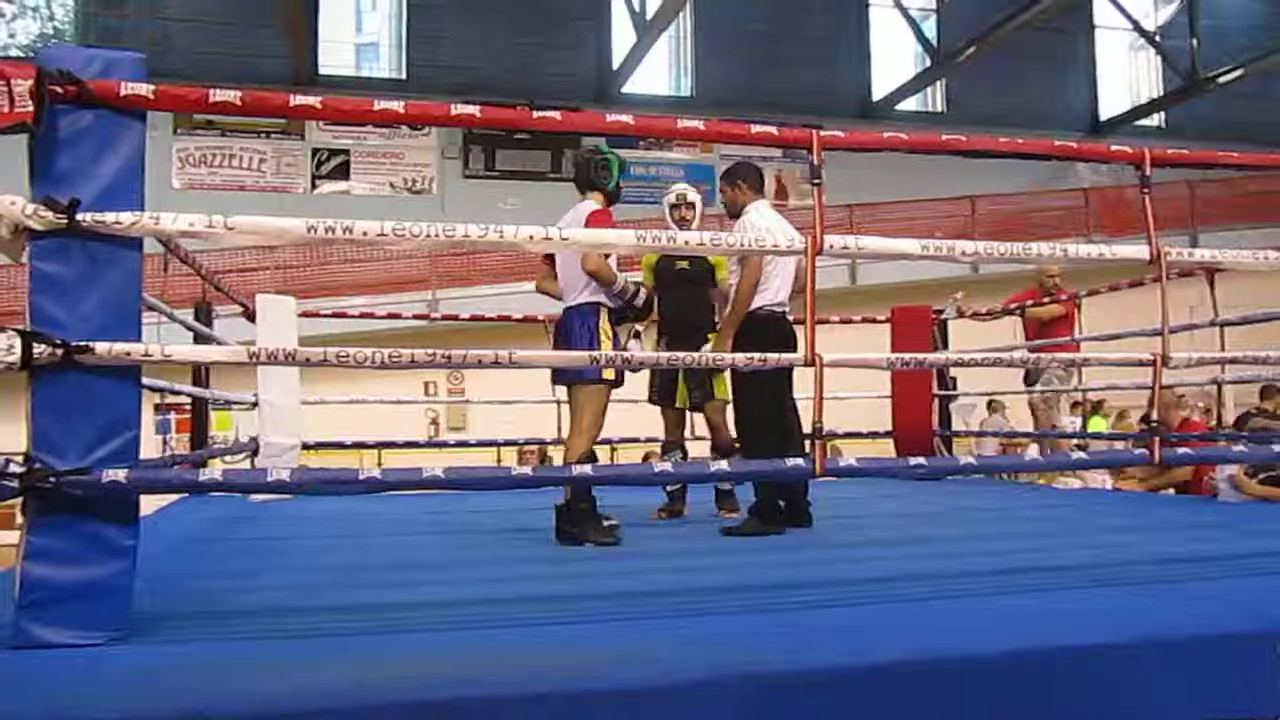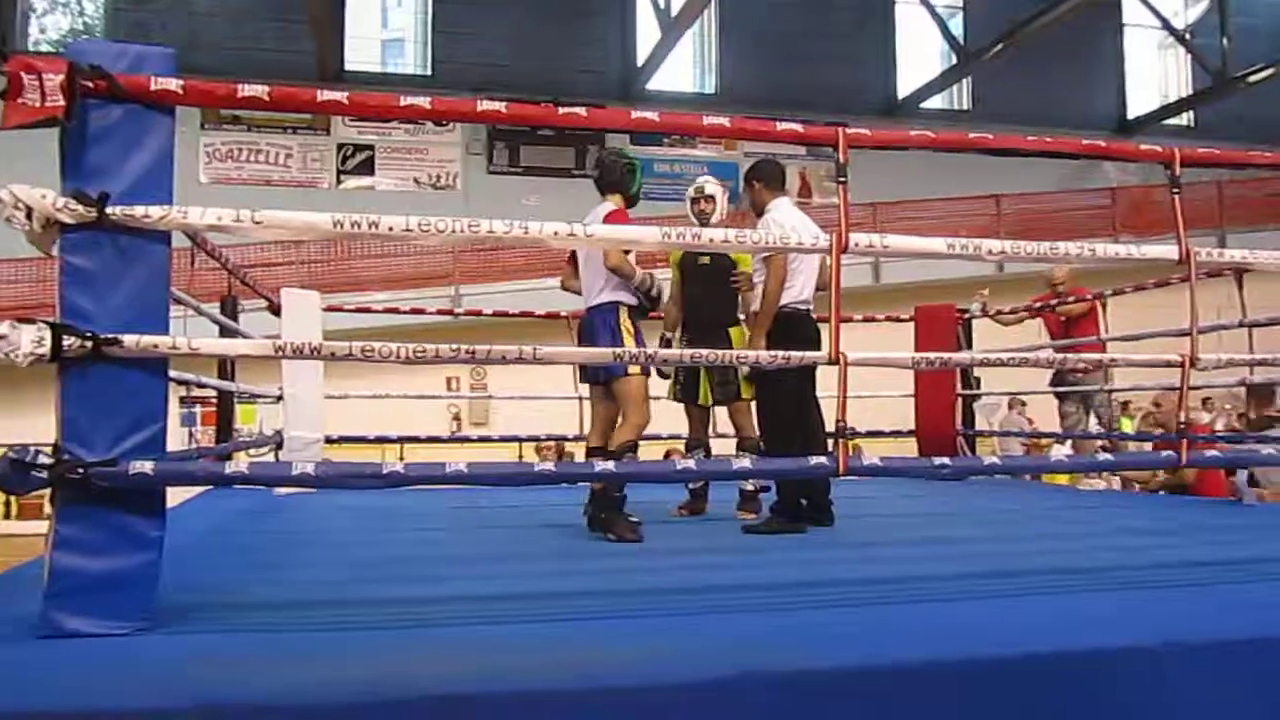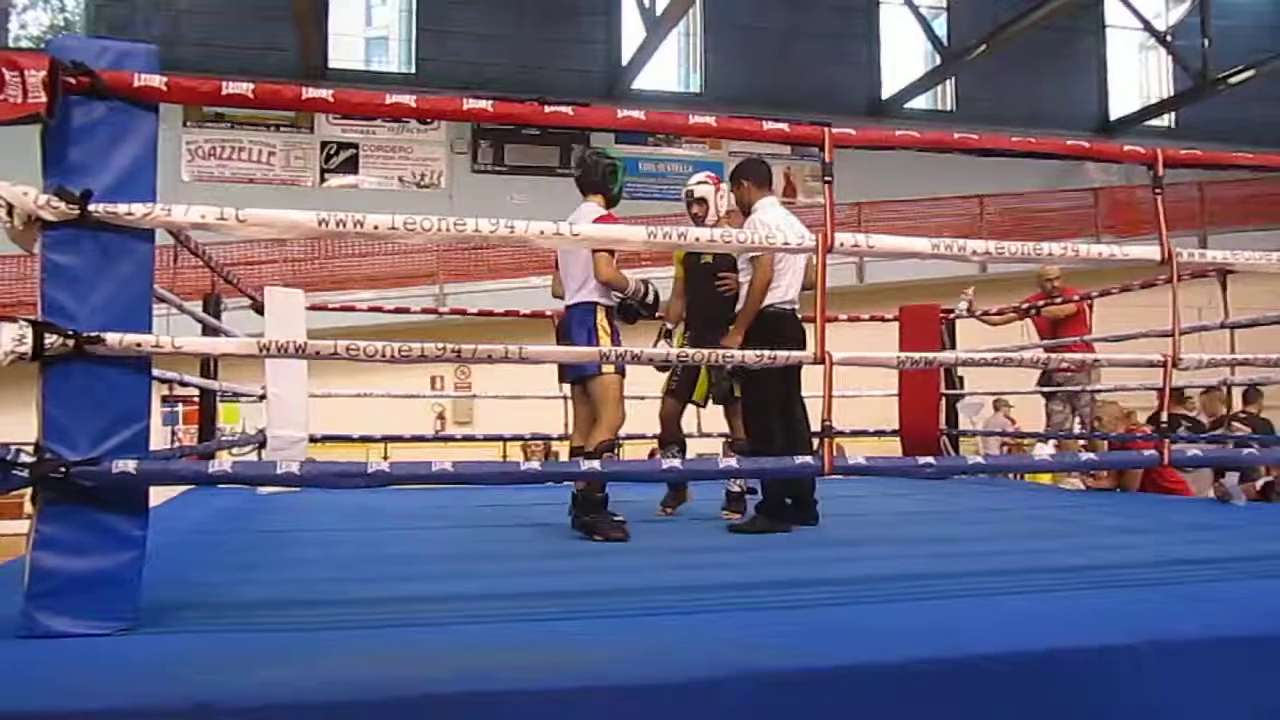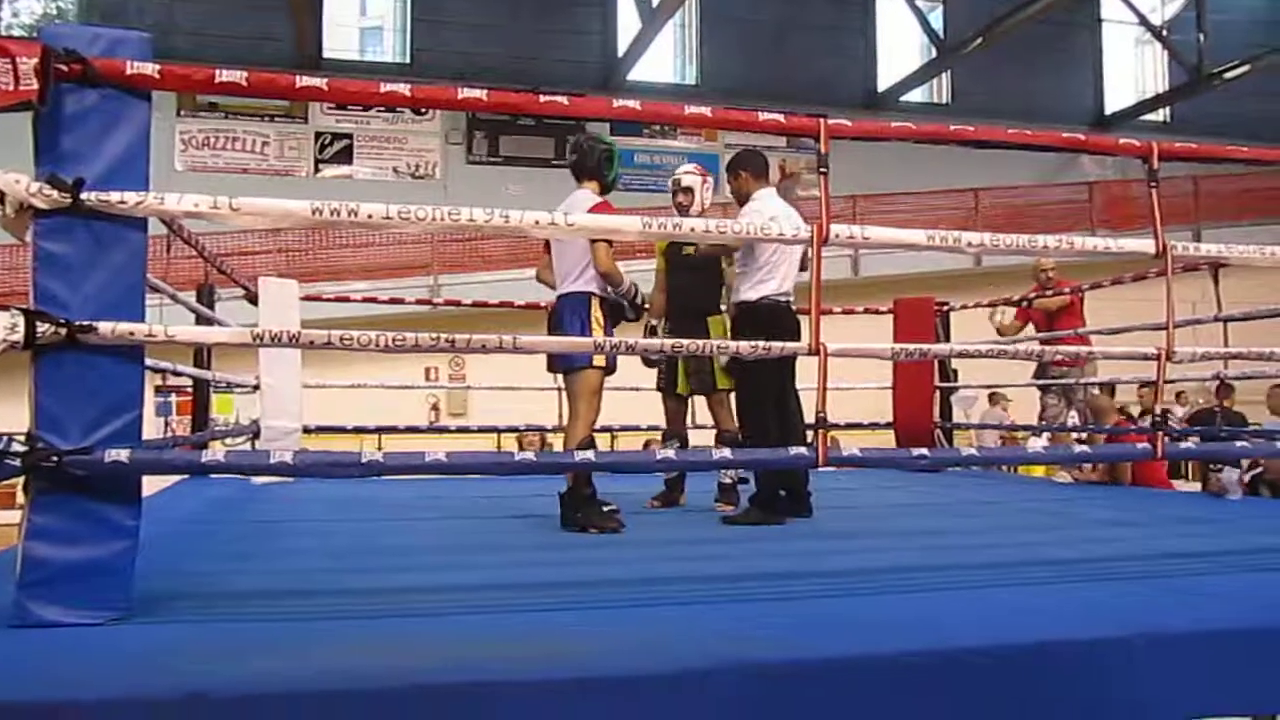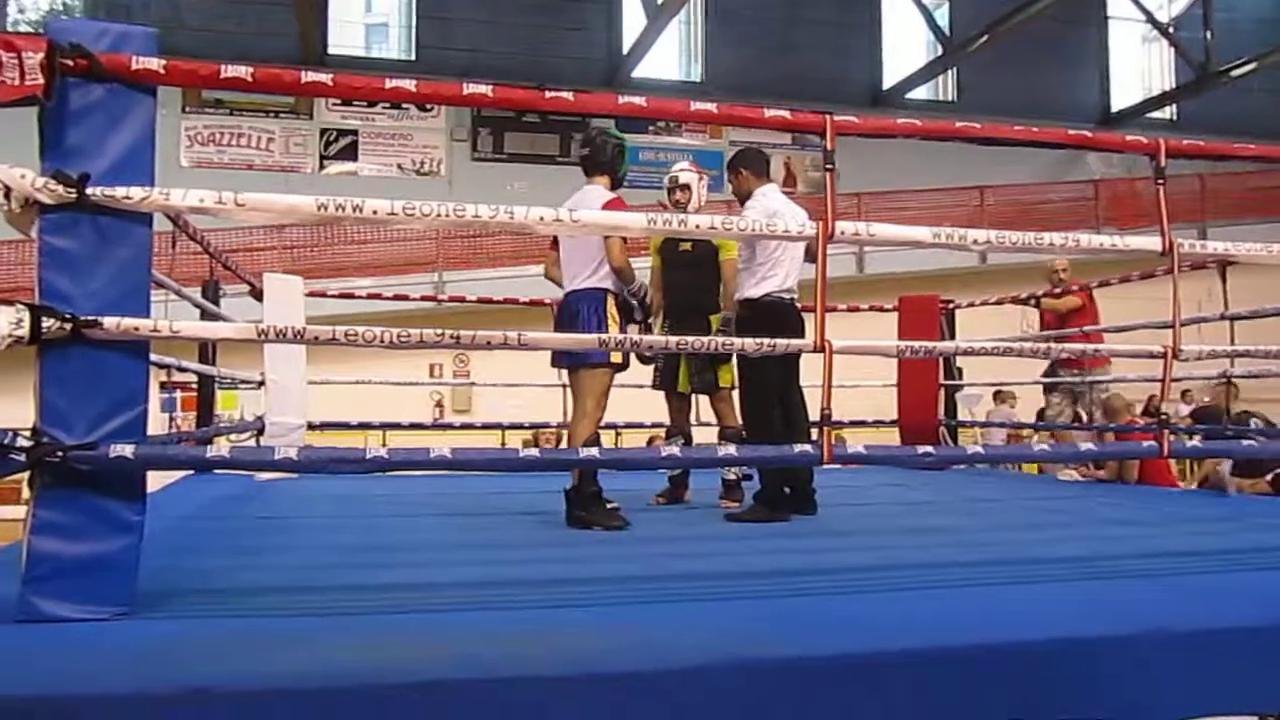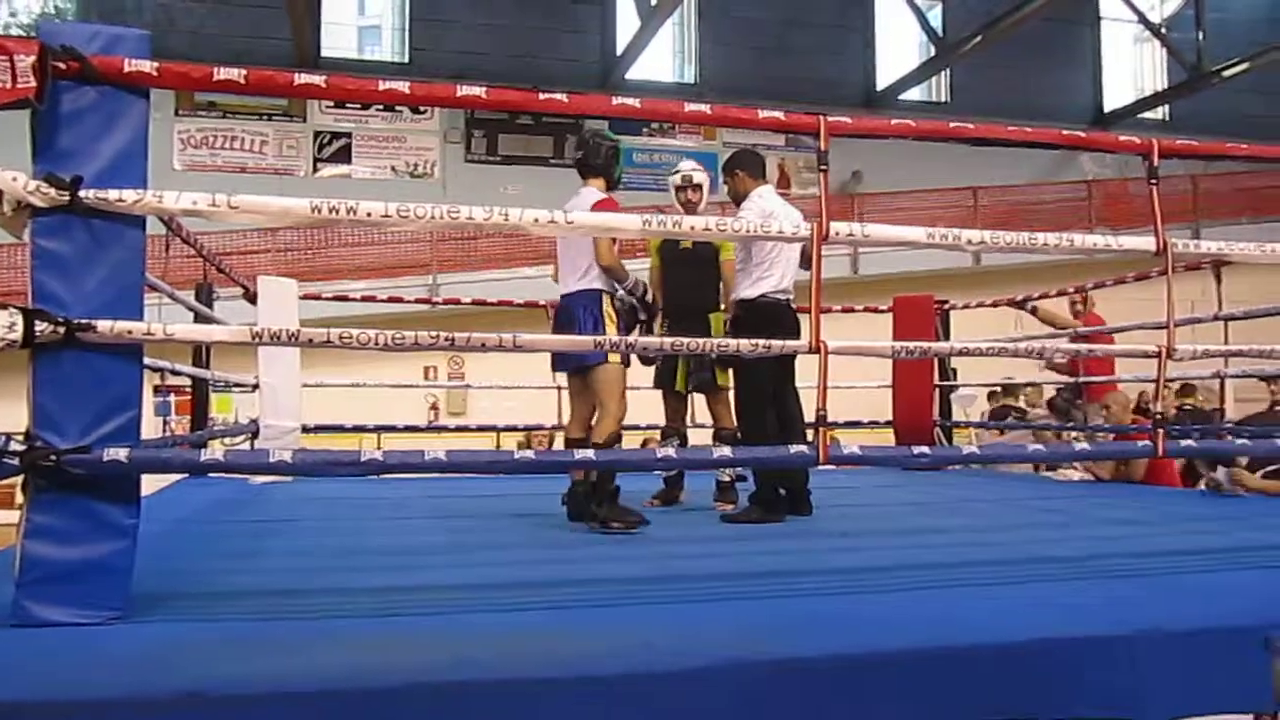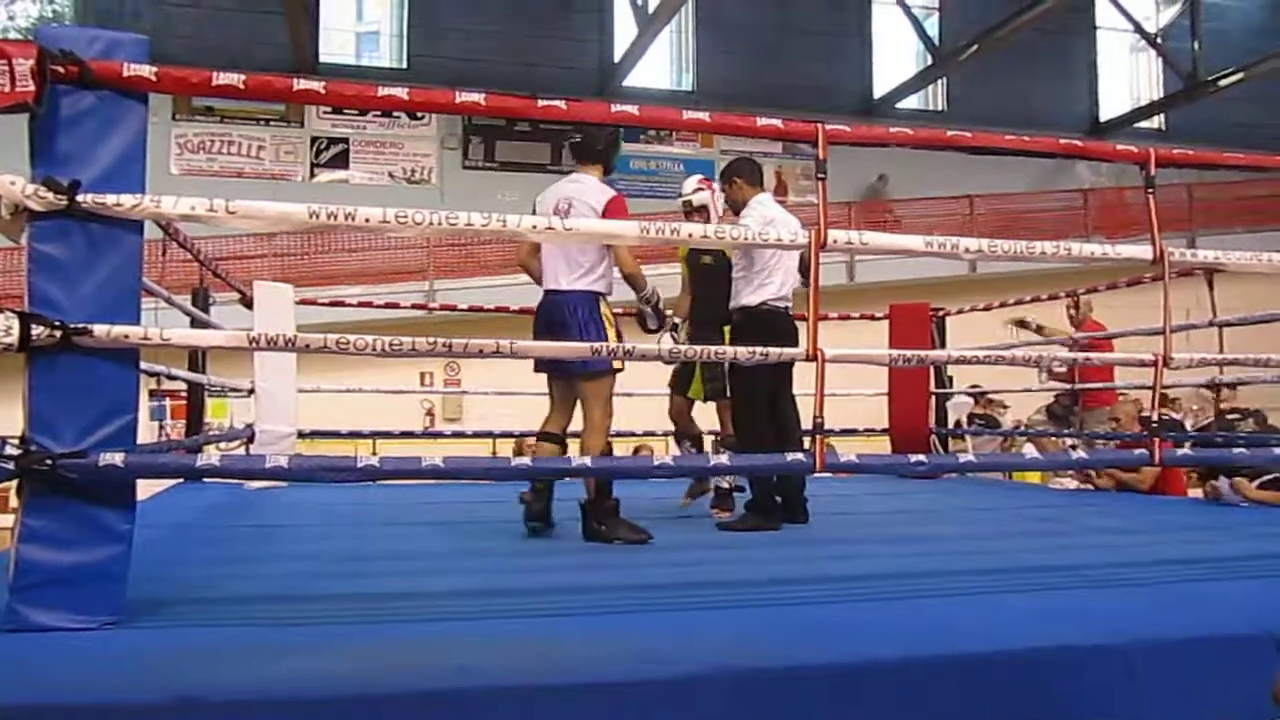
dt=0.5s
person 1, frame 1
left shoulder: (565, 221)
right shoulder: (598, 214)
left elbow: (543, 281)
right elbow: (592, 263)
right wrist: (627, 289)
left hip: (571, 320)
right hip: (592, 320)
left knee: (581, 425)
right knee: (588, 426)
left ankle: (580, 511)
right ankle: (573, 516)
person 1, frame 2
left shoulder: (588, 221)
right shoulder: (615, 214)
left elbow: (568, 279)
right elbow: (614, 260)
right wrist: (644, 281)
left hip: (594, 320)
right hip: (615, 319)
left knee: (603, 422)
right knee: (636, 417)
left ankle: (600, 504)
right ankle: (606, 504)
person 1, frame 3
left shoulder: (570, 223)
right shoulder: (602, 219)
right elbow: (605, 274)
right wrist: (637, 290)
left hip: (572, 319)
right hip: (593, 320)
left knee: (584, 422)
right knee: (610, 417)
left ankle: (583, 505)
right ankle: (591, 505)
person 1, frame 4
left shoulder: (561, 210)
right shoulder: (598, 207)
left elbow: (543, 271)
right elbow: (603, 265)
right wrist: (628, 292)
left hip: (563, 309)
right hip: (586, 310)
left knee: (578, 413)
right knee: (586, 413)
left ankle: (579, 498)
right ankle: (578, 503)
person 1, frame 5
left shoulder: (569, 206)
right shoulder: (611, 202)
left elbow: (552, 268)
right elbow: (617, 260)
right wrist: (637, 291)
left hip: (572, 305)
right hip: (599, 305)
left knee: (582, 410)
right knee: (591, 411)
left ankle: (583, 495)
right ankle: (583, 501)
person 1, frame 6
left shoulder: (570, 208)
right shoulder: (602, 203)
right elbow: (606, 259)
right wrist: (638, 291)
left hip: (569, 307)
right hip: (592, 308)
left knee: (581, 411)
right knee: (612, 408)
left ankle: (579, 495)
right ankle: (601, 500)
person 1, frame 7
left shoulder: (548, 197)
right shoulder: (607, 198)
left elbow: (526, 259)
right elbow: (626, 265)
right wrist: (650, 299)
left hip: (550, 307)
right hip: (587, 309)
left knee: (559, 411)
right knee: (598, 420)
left ankle: (538, 499)
right ankle: (599, 516)
person 2, frame 1
left shoulder: (751, 221)
right shoulder: (784, 225)
left elbow: (750, 278)
left wrist: (726, 334)
left hip: (756, 327)
right hip: (780, 326)
left knee: (757, 422)
right knee: (782, 417)
left ankle: (767, 513)
right ankle: (795, 507)
person 2, frame 2
left shoulder: (773, 219)
right shoulder: (807, 222)
left elbow: (777, 275)
left wrist: (759, 334)
left hip: (782, 326)
right hip: (804, 323)
left knee: (779, 420)
right knee: (805, 416)
left ankle: (789, 511)
right ankle: (817, 505)
person 2, frame 3
left shoulder: (760, 218)
right shoulder: (792, 221)
left elbow: (764, 276)
left wrist: (738, 330)
left hip: (765, 325)
right hip: (789, 323)
left knee: (764, 419)
right knee: (790, 414)
left ankle: (774, 510)
right ankle: (802, 504)
person 2, frame 4
left shoulder: (758, 208)
right shoulder: (790, 213)
right elbow: (802, 262)
left wrist: (708, 247)
left hip: (757, 315)
right hip: (783, 313)
left knee: (758, 409)
right knee: (784, 403)
left ankle: (768, 502)
right ankle: (796, 496)
person 2, frame 5
left shoulder: (761, 203)
right shoulder: (794, 209)
left hip: (761, 312)
right hip: (786, 311)
left knee: (761, 407)
right knee: (788, 401)
left ankle: (772, 499)
right ankle: (801, 493)
person 2, frame 6
left shoulder: (756, 204)
right shoulder: (790, 211)
right elbow: (807, 258)
left hip: (755, 314)
right hip: (782, 313)
left knee: (756, 408)
right knee: (783, 403)
left ankle: (767, 500)
right ankle: (796, 494)
person 2, frame 7
left shoulder: (756, 212)
right shoulder: (788, 219)
left elbow: (733, 241)
right elbow: (804, 266)
left hip: (755, 321)
right hip: (781, 320)
left knee: (751, 416)
right knee: (781, 412)
left ankle: (763, 507)
right ankle: (792, 502)
person 3, frame 1
left shoulder: (714, 251)
right shoulder: (654, 256)
left elbow: (726, 298)
right wrist: (637, 333)
left hip: (704, 343)
right hip: (668, 344)
left knee: (716, 418)
right knee: (672, 425)
left ankle: (726, 492)
right ankle: (675, 497)
person 3, frame 2
right shoulder: (681, 250)
left elbow: (752, 298)
right wrist: (666, 341)
left hip: (727, 338)
right hip: (692, 340)
left knee: (741, 416)
right knee: (697, 422)
left ankle: (750, 494)
right ankle: (697, 495)
person 3, frame 3
right shoulder: (685, 247)
right wrist: (666, 333)
left hip: (728, 338)
right hip: (693, 338)
left knee: (736, 417)
right knee: (669, 414)
left ankle: (736, 496)
right ankle: (676, 487)
person 3, frame 4
right shoulder: (667, 240)
left elbow: (735, 287)
right wrist: (651, 329)
left hip: (708, 329)
right hip: (674, 330)
left knee: (720, 407)
right knee: (674, 411)
left ankle: (728, 487)
right ankle: (673, 486)
person 3, frame 5
left shoulder: (719, 232)
right shoulder: (661, 238)
left elbow: (731, 284)
left wrist: (727, 325)
left hip: (707, 326)
right hip: (673, 329)
left knee: (722, 403)
right knee: (677, 408)
left ankle: (732, 484)
right ankle: (677, 483)
person 3, frame 6
right shoulder: (661, 236)
left elbow: (730, 283)
left hip: (709, 327)
right hip: (673, 328)
left knee: (719, 405)
right knee: (673, 409)
left ankle: (726, 485)
right ankle: (672, 484)
person 3, frame 7
right shoulder: (688, 247)
right wrist: (675, 326)
left hip: (727, 337)
right hip: (696, 336)
left knee: (728, 415)
right knee: (678, 410)
left ankle: (725, 492)
right ankle: (701, 475)
